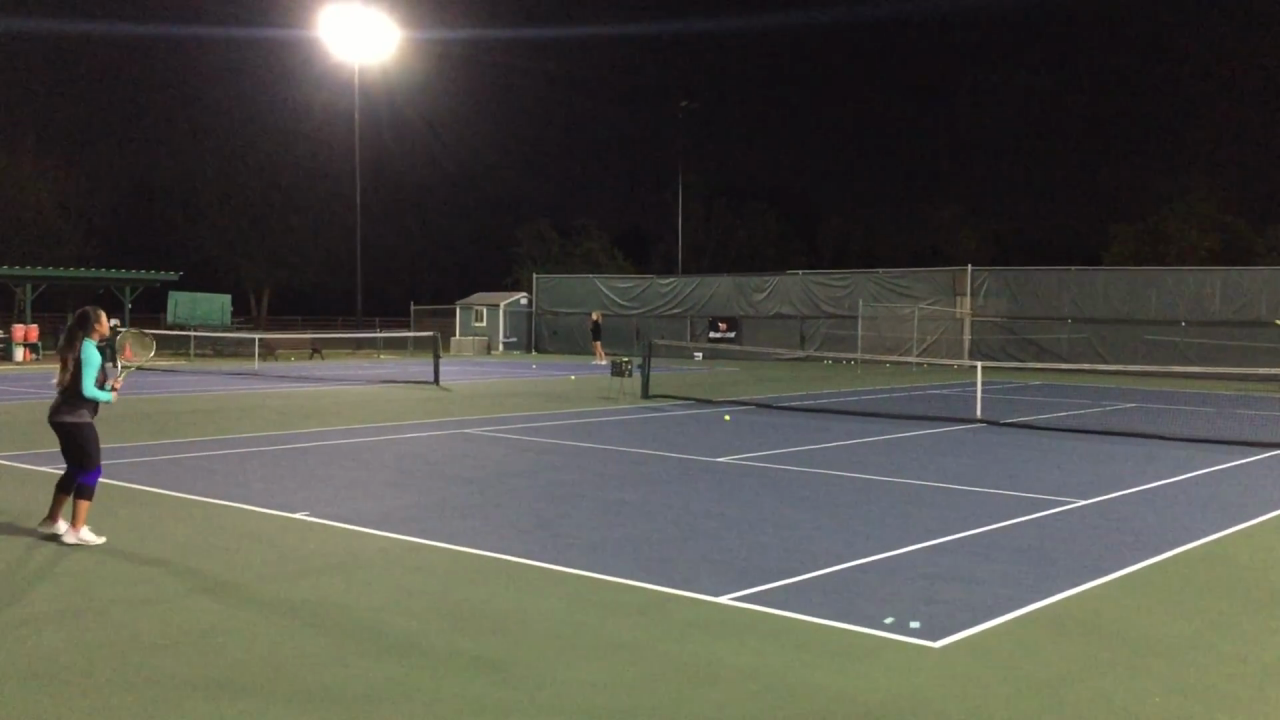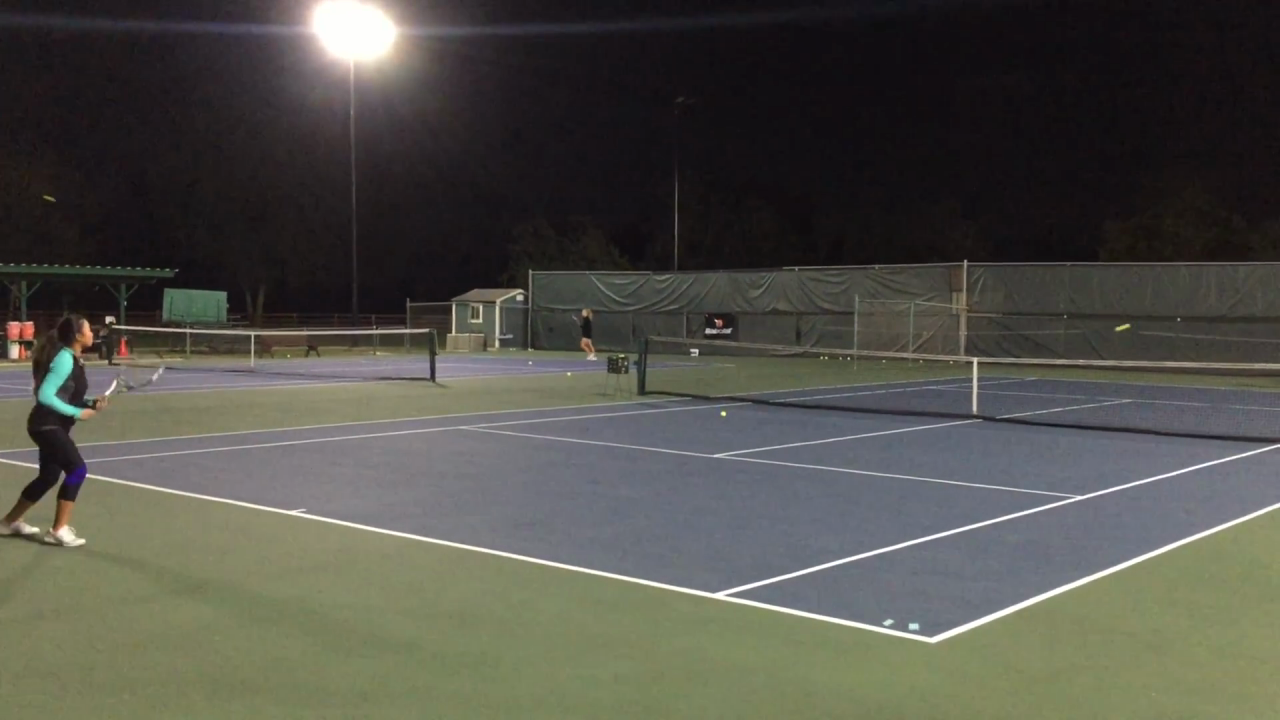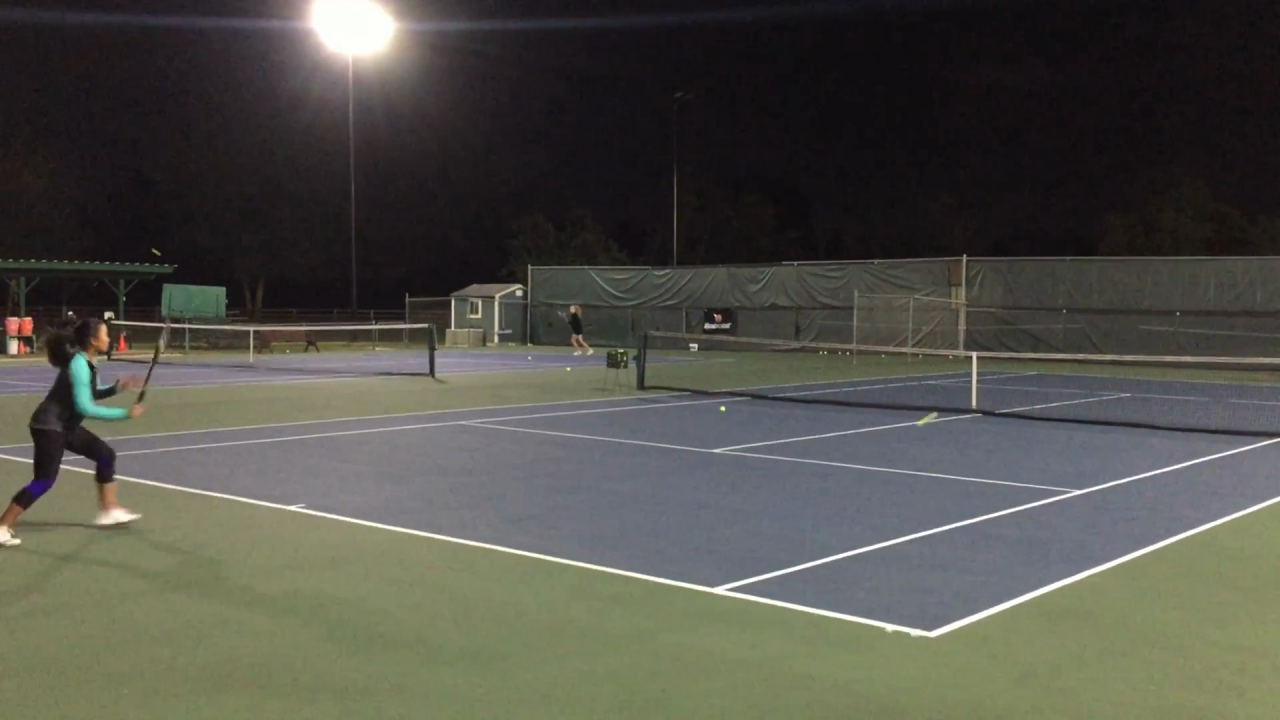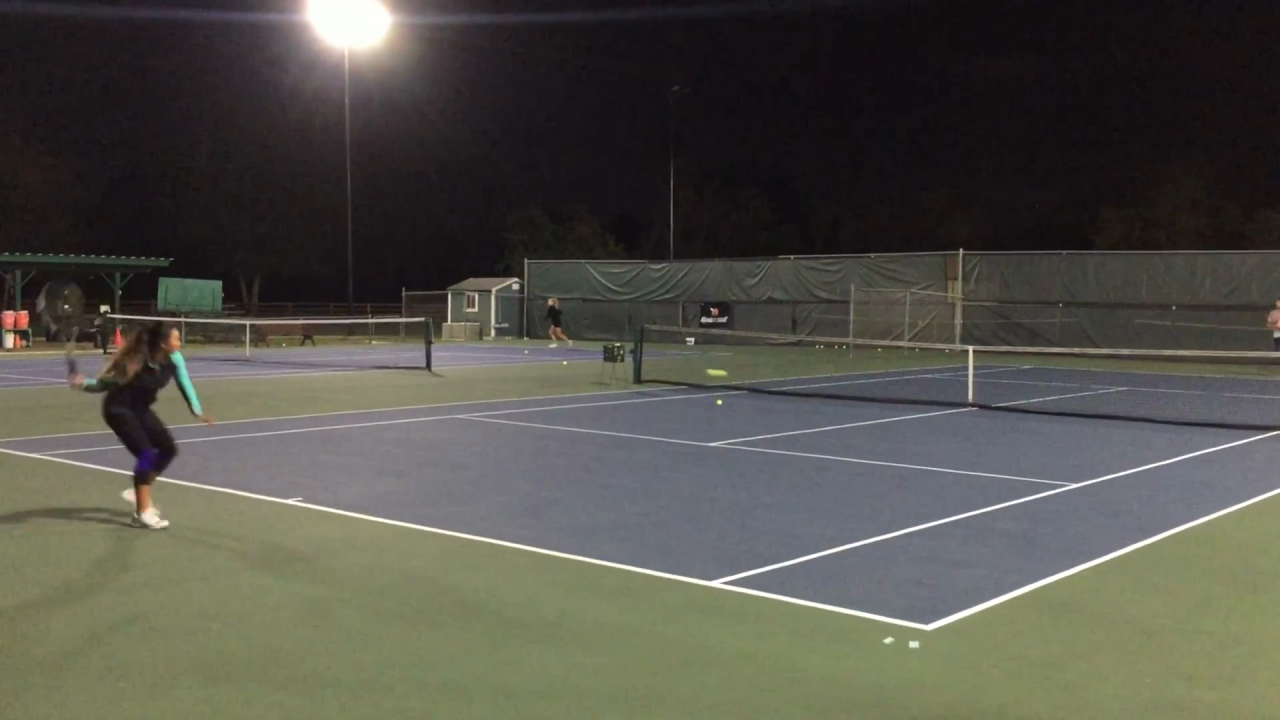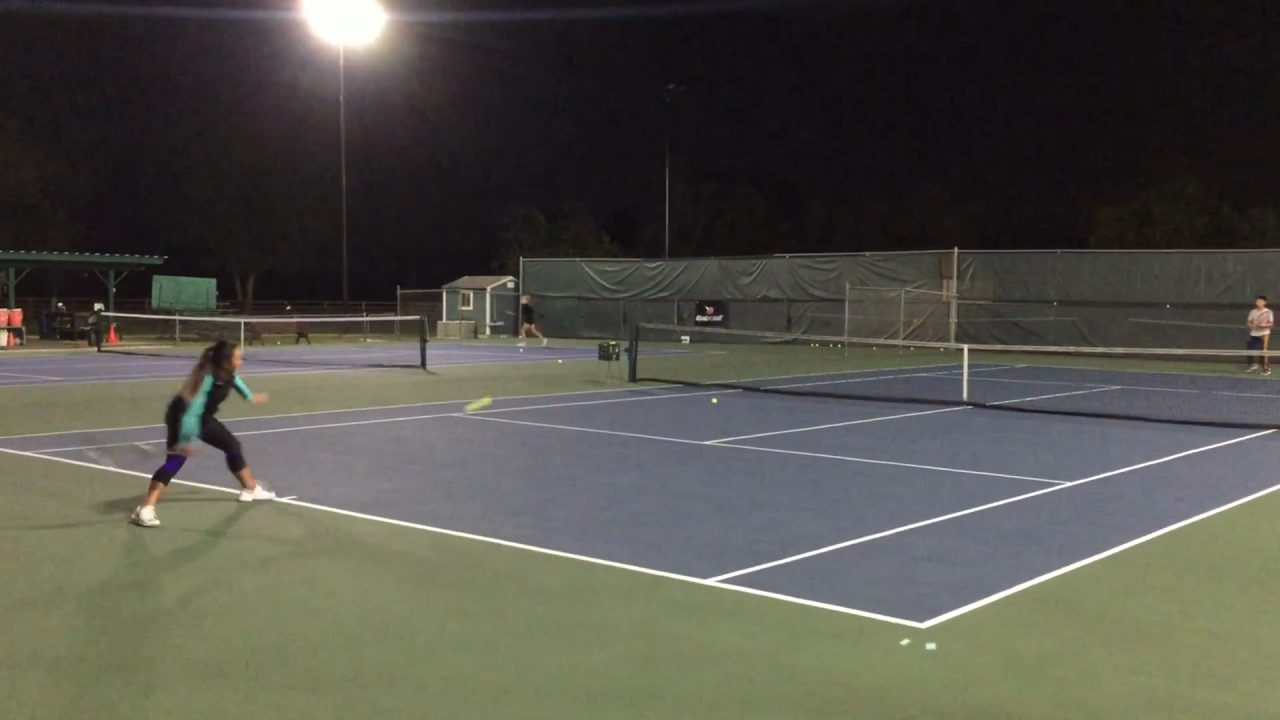
dt=0.3s
person 1, frame 1
left shoulder: (79, 348)
right shoulder: (91, 352)
right elbow: (86, 391)
left wrist: (108, 387)
right wrist: (109, 397)
left hip: (63, 417)
right hip: (76, 419)
left knee: (75, 470)
right knee: (91, 470)
left ankle: (52, 521)
right ankle: (77, 530)
person 1, frame 2
left shoulder: (76, 360)
right shoulder: (63, 360)
right elbow: (44, 396)
left wrist: (91, 404)
right wrist: (75, 413)
left hip: (55, 426)
right hip: (47, 426)
left knee: (47, 478)
right knee: (78, 470)
right ankle: (60, 529)
person 1, frame 3
left shoulder: (88, 362)
right shoulder: (79, 366)
left elbow: (90, 395)
right elbow: (85, 408)
left wrist: (117, 387)
right wrist: (125, 413)
left hip: (66, 426)
right hip: (48, 427)
left knee: (106, 455)
right knee: (44, 481)
left ankle: (109, 511)
person 1, frame 4
left shoulder: (174, 359)
right shoulder: (136, 361)
left elbow: (185, 384)
right elbow: (105, 383)
left wrist: (195, 408)
right wrist: (84, 384)
left hip: (140, 410)
right hip: (119, 411)
left knee: (168, 449)
right knee: (148, 455)
left ankle: (137, 493)
right ankle: (143, 512)
person 1, frame 5
left shoulder: (229, 373)
right shoulder: (206, 380)
left elbow: (236, 382)
right elbow: (192, 411)
left wrist: (250, 396)
right wrist: (187, 440)
left hip: (203, 419)
right hip: (181, 418)
left knee: (232, 446)
right knee: (176, 460)
left ankle: (250, 489)
right ankle: (145, 509)
